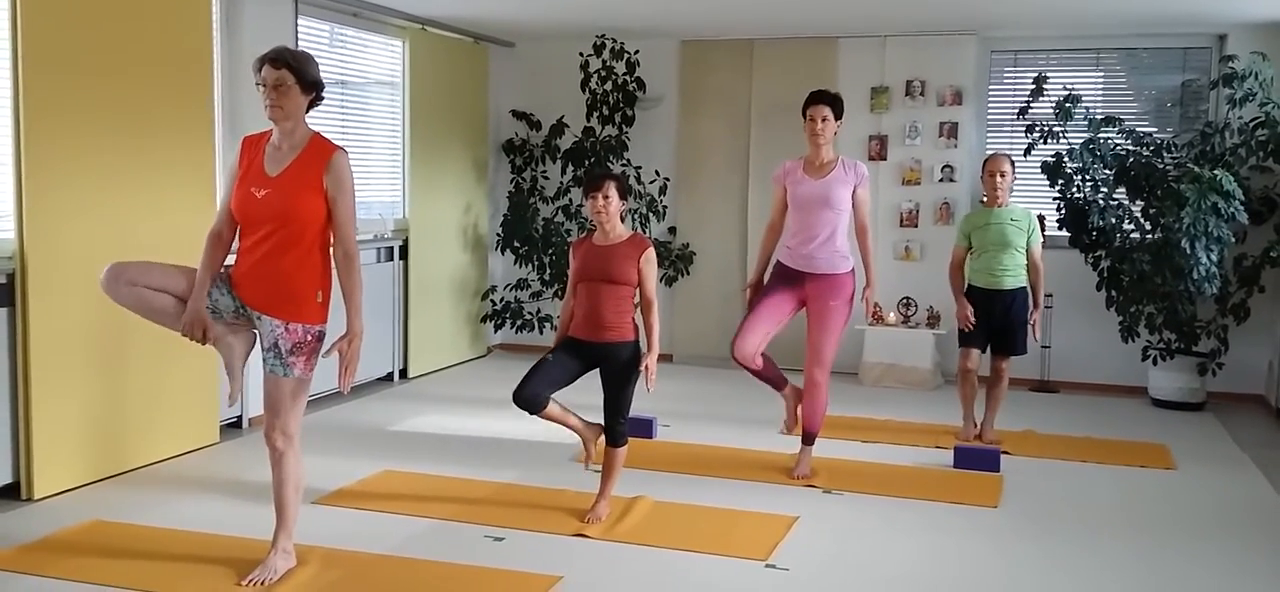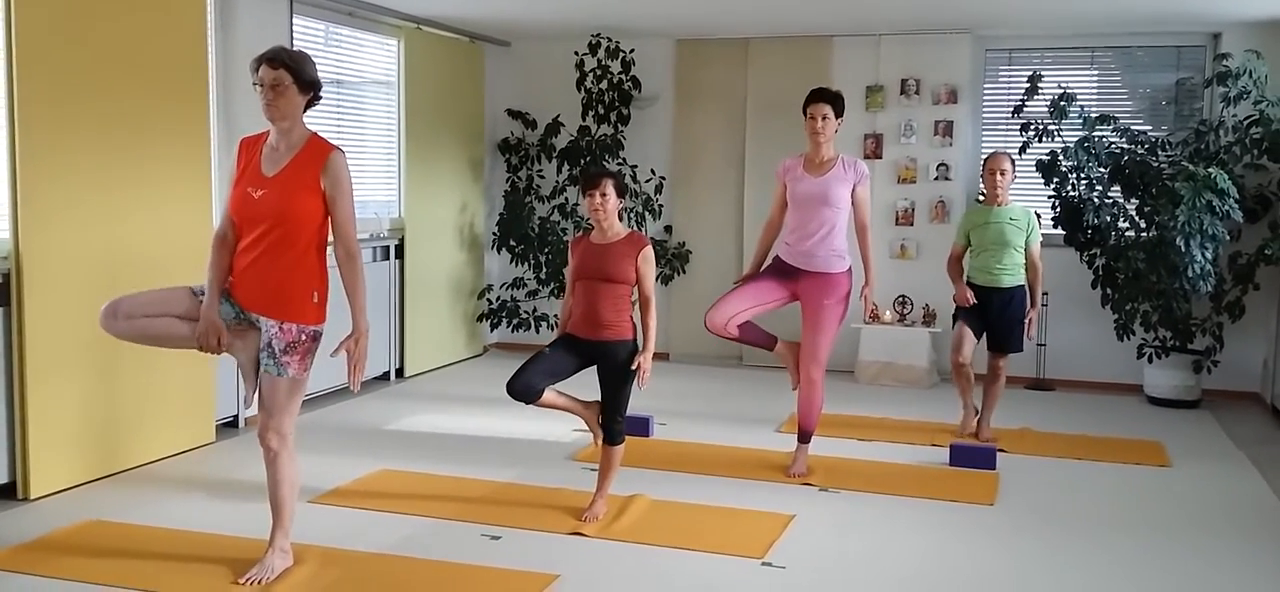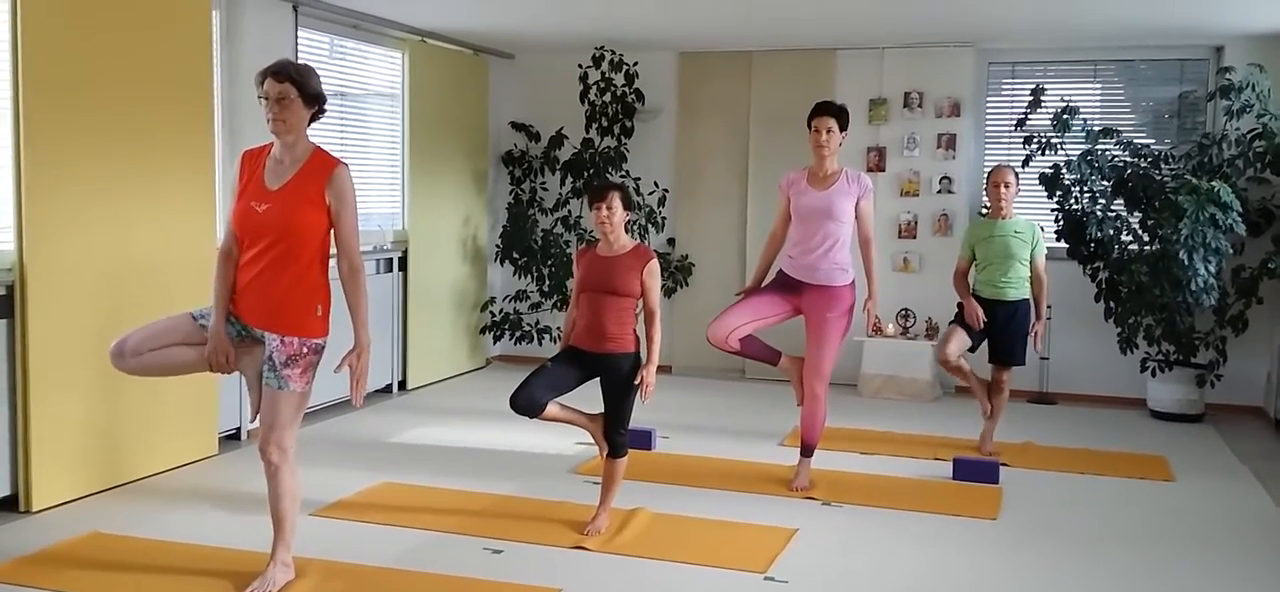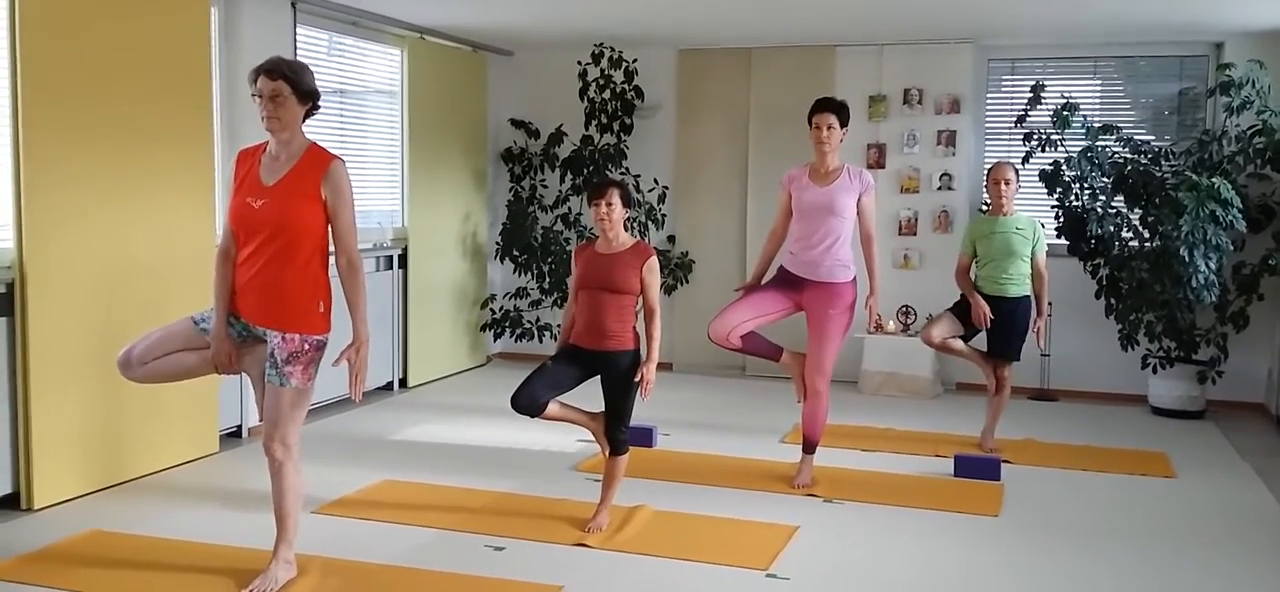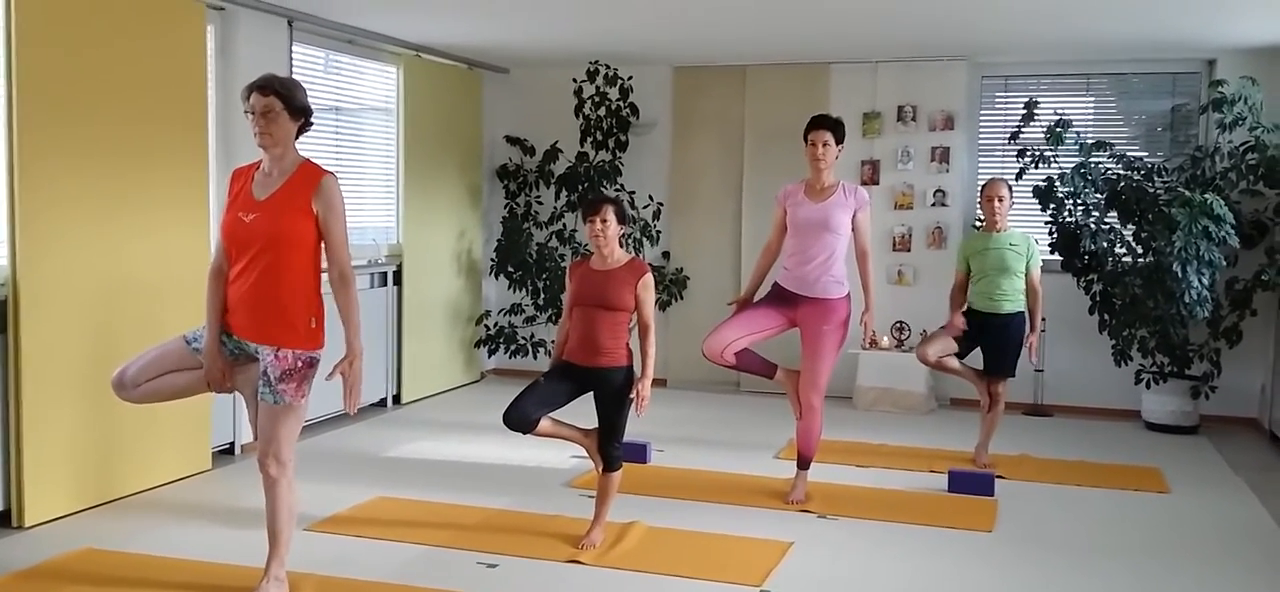
dt=0.5s
person 1, frame 1
left shoulder: (330, 160)
right shoulder: (248, 149)
left elbow: (346, 248)
right elbow: (223, 230)
left wrist: (355, 328)
right wrist: (197, 300)
left hip: (295, 310)
right hip: (241, 292)
left knee: (280, 433)
right knee: (117, 278)
right ankle: (230, 338)
person 1, frame 2
left shoulder: (327, 160)
right shoulder: (246, 150)
left elbow: (347, 248)
right elbow: (225, 234)
left wrist: (361, 328)
right wrist: (209, 308)
left hip: (293, 311)
right hip: (239, 297)
left knee: (274, 433)
right knee: (115, 317)
left ankle: (280, 548)
right ankle: (239, 342)
person 1, frame 3
left shoulder: (331, 175)
right shoulder: (248, 163)
left elbow: (351, 263)
right elbow: (229, 249)
left wrist: (363, 342)
right wrist: (218, 326)
left hip: (295, 326)
right hip: (241, 314)
left knee: (275, 447)
right knee: (125, 354)
right ankle: (242, 360)
person 1, frame 4
left shoulder: (328, 170)
right shoulder: (244, 161)
left elbow: (348, 258)
right elbow: (228, 248)
left wrist: (361, 336)
right wrist: (219, 326)
left hip: (297, 324)
right hip: (242, 314)
left knee: (279, 444)
right knee: (133, 362)
right ankle: (245, 359)
person 1, frame 5
left shoulder: (319, 185)
right shoulder: (238, 179)
left elbow: (341, 273)
right elbow: (220, 266)
left wrist: (354, 350)
right wrist: (211, 342)
left hip: (289, 340)
right hip: (234, 332)
left knee: (274, 460)
right knee: (127, 383)
right ankle: (239, 379)
person 2, frame 1
left shoulder: (854, 172)
right shoulder: (787, 171)
left elbow: (863, 228)
right elbow: (775, 226)
left wrist: (871, 281)
right wrist: (757, 275)
left hip: (834, 278)
right hip: (788, 273)
left knee: (818, 371)
right knee: (744, 350)
left ankle: (806, 452)
right ankle: (788, 392)
person 2, frame 2
left shoulder: (854, 170)
right shoulder: (788, 168)
left elbow: (863, 227)
right elbow: (774, 222)
left wrist: (870, 280)
right wrist: (753, 268)
left hip: (830, 277)
right hip: (784, 268)
left knee: (813, 370)
right knee: (717, 319)
left ankle: (802, 451)
right ankle: (785, 349)
person 2, frame 3
left shoulder: (858, 184)
right shoulder: (792, 181)
left elbow: (866, 240)
right elbow: (777, 235)
left wrist: (873, 293)
right wrist: (755, 282)
left hip: (833, 290)
right hip: (788, 282)
left knee: (816, 384)
right knee: (719, 332)
left ankle: (804, 464)
right ankle: (788, 364)
person 2, frame 4
left shoulder: (859, 180)
right shoulder: (793, 178)
left elbow: (868, 236)
right elbow: (778, 232)
left wrist: (875, 290)
right wrist: (755, 278)
left hip: (835, 287)
right hip: (789, 279)
left knee: (818, 381)
right knee: (721, 330)
left ankle: (807, 461)
right ankle: (790, 360)
person 2, frame 5
left shoulder: (855, 196)
right shoulder: (789, 194)
left elbow: (863, 253)
right elbow: (772, 247)
left wrist: (870, 306)
right wrist: (748, 293)
left hip: (829, 302)
right hip: (784, 295)
left knee: (812, 397)
right knee: (715, 347)
left ankle: (801, 477)
right ankle: (785, 377)
person 3, frame 1
left shoulder: (640, 248)
right shoulder: (579, 247)
left elbow: (649, 303)
right elbow: (570, 299)
left wrist: (652, 352)
right wrist: (556, 346)
left hip: (621, 347)
right hip: (578, 343)
left knee: (616, 424)
right knee: (526, 395)
left ankle: (603, 499)
right ankle: (585, 429)
person 3, frame 2
left shoulder: (639, 246)
right shoulder: (577, 245)
left elbow: (648, 301)
right elbow: (570, 297)
left wrist: (648, 350)
right wrist: (558, 341)
left hip: (619, 344)
right hip: (577, 339)
left knee: (614, 422)
right knee: (520, 385)
left ankle: (601, 497)
right ankle: (586, 409)
person 3, frame 3
left shoulder: (644, 259)
right shoulder: (583, 256)
left elbow: (653, 315)
right elbow: (574, 308)
left wrist: (651, 363)
right wrist: (560, 352)
left hip: (621, 357)
right hip: (580, 352)
left knee: (616, 434)
right knee: (523, 400)
left ankle: (603, 511)
right ankle: (591, 423)
person 3, frame 4
left shoulder: (644, 256)
right shoulder: (581, 253)
left elbow: (652, 312)
right elbow: (572, 306)
left wrist: (651, 361)
right wrist: (558, 351)
left hip: (621, 355)
right hip: (579, 350)
left knee: (617, 432)
right knee: (524, 400)
left ankle: (604, 509)
right ankle: (592, 421)
person 3, frame 5
left shoulder: (639, 272)
right shoulder: (576, 270)
left elbow: (647, 328)
right elbow: (566, 322)
left wrist: (646, 377)
right wrist: (552, 368)
left hip: (615, 371)
right hip: (573, 367)
left knee: (611, 448)
right knee: (516, 417)
left ankle: (598, 525)
right ankle: (586, 438)
person 4, frame 1
left shoulder: (1027, 219)
right shoulder: (970, 220)
left elbow: (1035, 265)
right elbow: (956, 264)
left wrist: (1037, 306)
right wrist: (960, 300)
left hip: (1013, 297)
right hip: (978, 295)
left knee: (1000, 366)
right knee: (967, 364)
left ankle: (988, 425)
right ankle: (968, 421)
person 4, frame 2
left shoulder: (1026, 217)
right shoulder: (971, 216)
left elbow: (1034, 264)
right elbow: (955, 258)
left wrist: (1035, 305)
right wrist: (959, 284)
left hip: (1011, 295)
right hip: (976, 292)
left knee: (998, 363)
right knee: (960, 358)
left ankle: (985, 422)
right ankle: (969, 410)
person 4, frame 3
left shoulder: (1031, 230)
right shoulder: (975, 229)
left elbow: (1039, 277)
right elbow: (960, 273)
left wrist: (1040, 318)
right wrist: (968, 301)
left hip: (1015, 307)
right hip: (980, 304)
left knee: (1002, 376)
right knee: (945, 354)
left ankle: (987, 436)
right ankle: (979, 388)
person 4, frame 4
left shoulder: (1032, 227)
right shoulder: (976, 226)
left elbow: (1040, 274)
right elbow: (961, 271)
left wrist: (1041, 314)
right wrist: (974, 298)
left hip: (1016, 304)
right hip: (980, 300)
left knee: (1003, 372)
right knee: (931, 334)
left ankle: (988, 433)
right ankle: (981, 359)
person 4, frame 5
left shoulder: (1026, 243)
right shoulder: (969, 243)
left elbow: (1034, 290)
right elbow: (960, 286)
left wrist: (1034, 330)
right wrist: (955, 313)
left hip: (1010, 320)
right hip: (974, 316)
left knee: (997, 389)
right knee: (926, 353)
left ankle: (982, 448)
right ankle: (976, 377)
